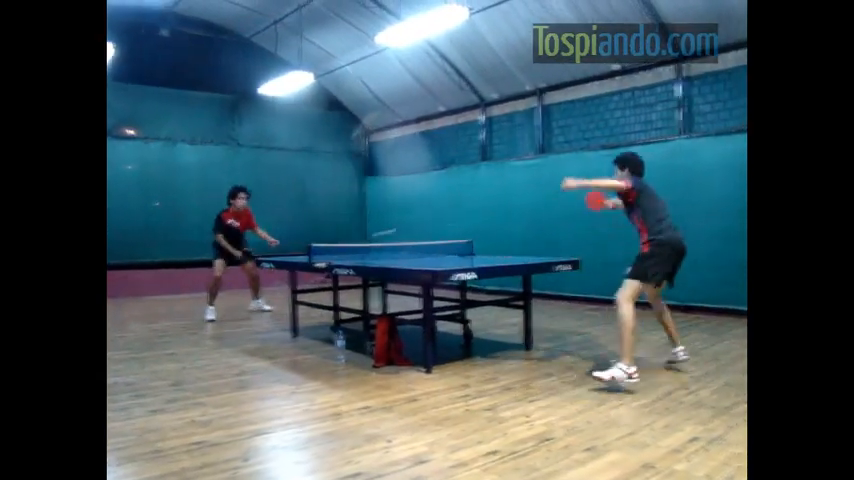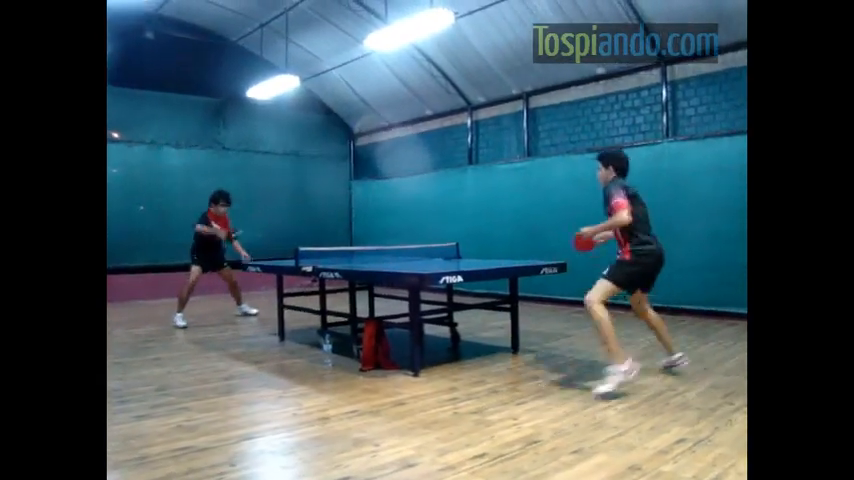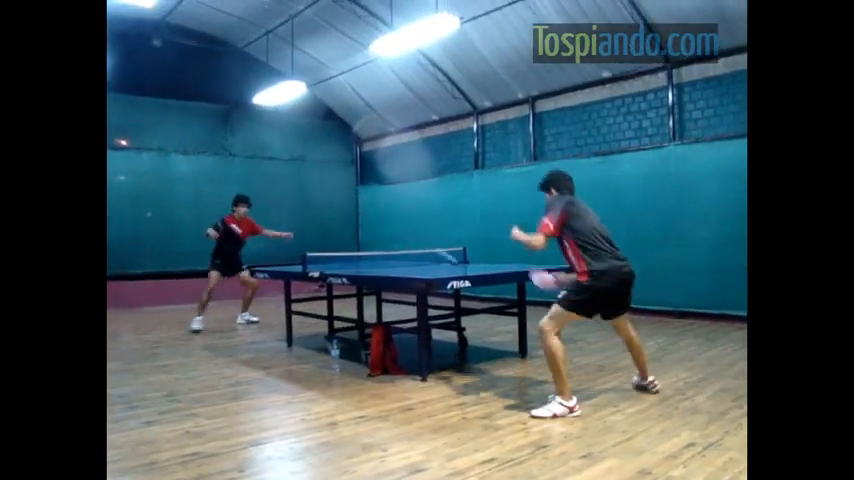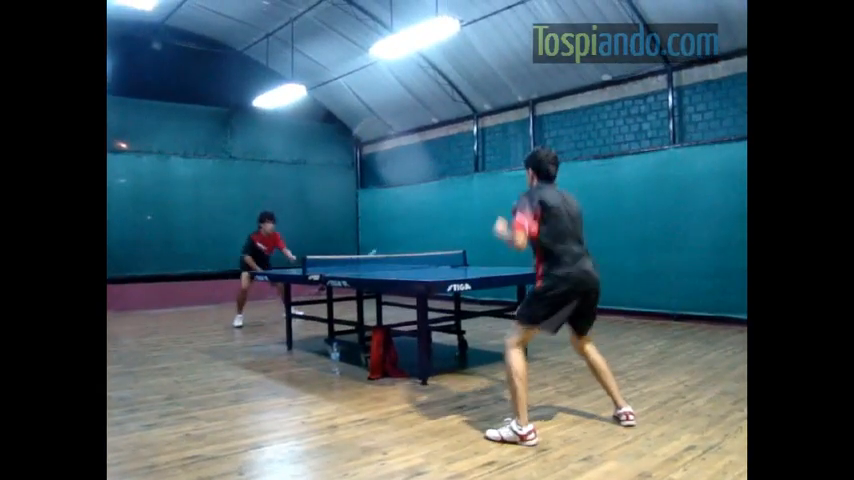
dt=0.4s
person 1, frame 1
left shoulder: (633, 184)
right shoulder: (642, 191)
left elbow: (616, 184)
right elbow: (620, 203)
left wrist: (578, 183)
right wrist: (607, 202)
left hip: (659, 245)
right hip: (674, 244)
left knee: (625, 299)
right knee: (654, 297)
left ankle: (626, 367)
right ankle: (677, 348)
person 1, frame 2
left shoulder: (613, 187)
right shoulder: (624, 187)
left elbow: (623, 218)
left wrist: (593, 230)
right wrist: (604, 236)
left hip: (636, 256)
right hip: (651, 253)
left knee: (593, 300)
right knee: (641, 307)
left ankle: (621, 364)
right ankle: (674, 355)
person 1, frame 3
left shoulder: (559, 203)
right shoulder: (581, 210)
left elbow: (538, 242)
left wrist: (519, 236)
right wrist: (561, 279)
left hip: (598, 277)
right hip: (622, 271)
left knee: (547, 328)
right knee: (623, 328)
left ankle: (565, 401)
right ankle: (646, 380)
person 1, frame 4
left shoulder: (530, 198)
right shoulder: (570, 200)
left elbow: (521, 240)
left wrist: (502, 231)
left hip: (557, 282)
right hip: (588, 279)
left knee: (514, 344)
right knee: (584, 346)
left ankle: (522, 426)
right ankle: (623, 408)
person 2, frame 1
left shoulder: (247, 213)
right shoulder: (222, 216)
left elbow: (255, 228)
right elbow: (218, 237)
left wrist: (269, 239)
right wrist: (233, 251)
left hip: (240, 248)
right hip: (223, 250)
left knee: (254, 274)
right knee: (217, 276)
left ankle: (256, 302)
right ankle: (210, 308)
person 2, frame 2
left shoulder: (224, 219)
right shoulder: (206, 216)
left elbow: (230, 236)
right elbow: (198, 228)
left wrist: (241, 251)
right wrist: (216, 232)
left hip: (217, 255)
right hip: (200, 255)
left knee: (232, 281)
right knee: (192, 282)
left ankle: (241, 307)
right ankle: (179, 315)
person 2, frame 3
left shoulder: (249, 222)
right shoulder: (226, 220)
left elbow: (263, 231)
right elbow: (209, 230)
left wrist: (281, 234)
right wrist: (212, 233)
left hip: (235, 260)
right hip: (219, 259)
left knee: (253, 284)
right knee: (211, 287)
left ankle: (243, 315)
right ankle: (198, 318)
person 2, frame 4
left shoulder: (275, 236)
right shoulder: (253, 238)
left elbow: (284, 249)
right elbow: (246, 257)
left wrist: (291, 256)
right wrist: (258, 271)
left hip: (264, 264)
right hip: (249, 265)
left knee: (282, 284)
right knee: (244, 287)
right ankle: (239, 316)
